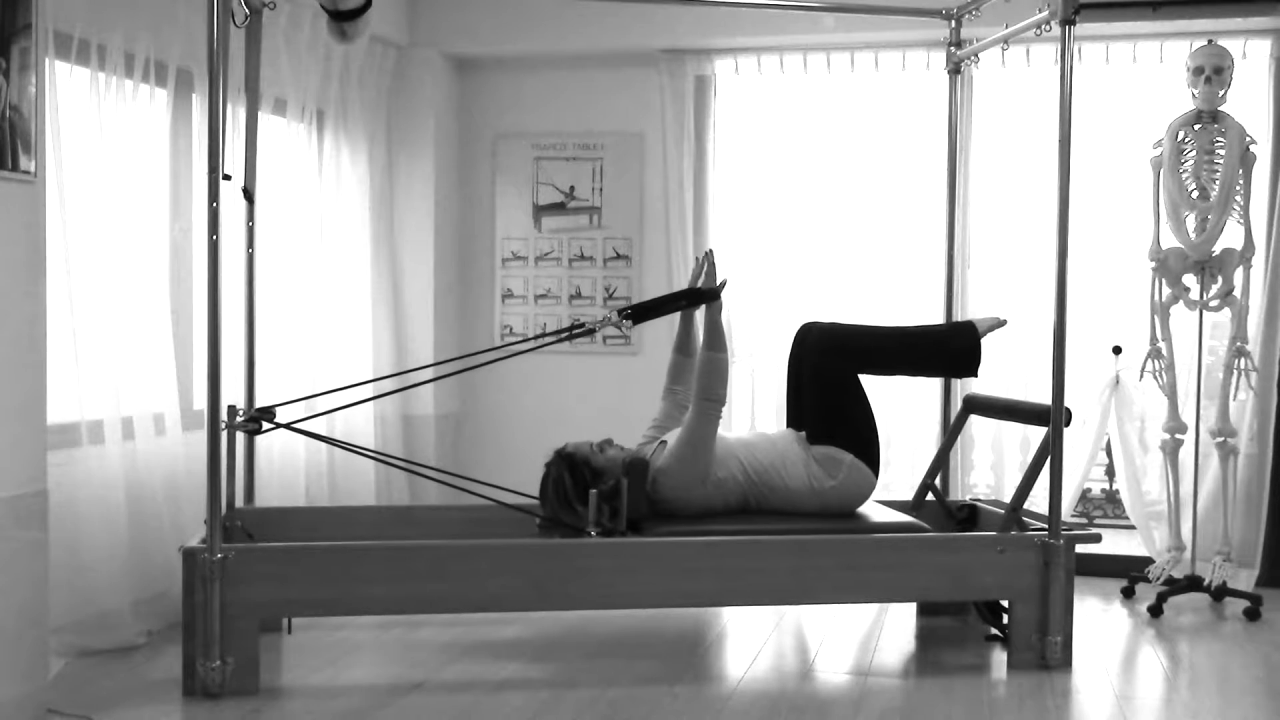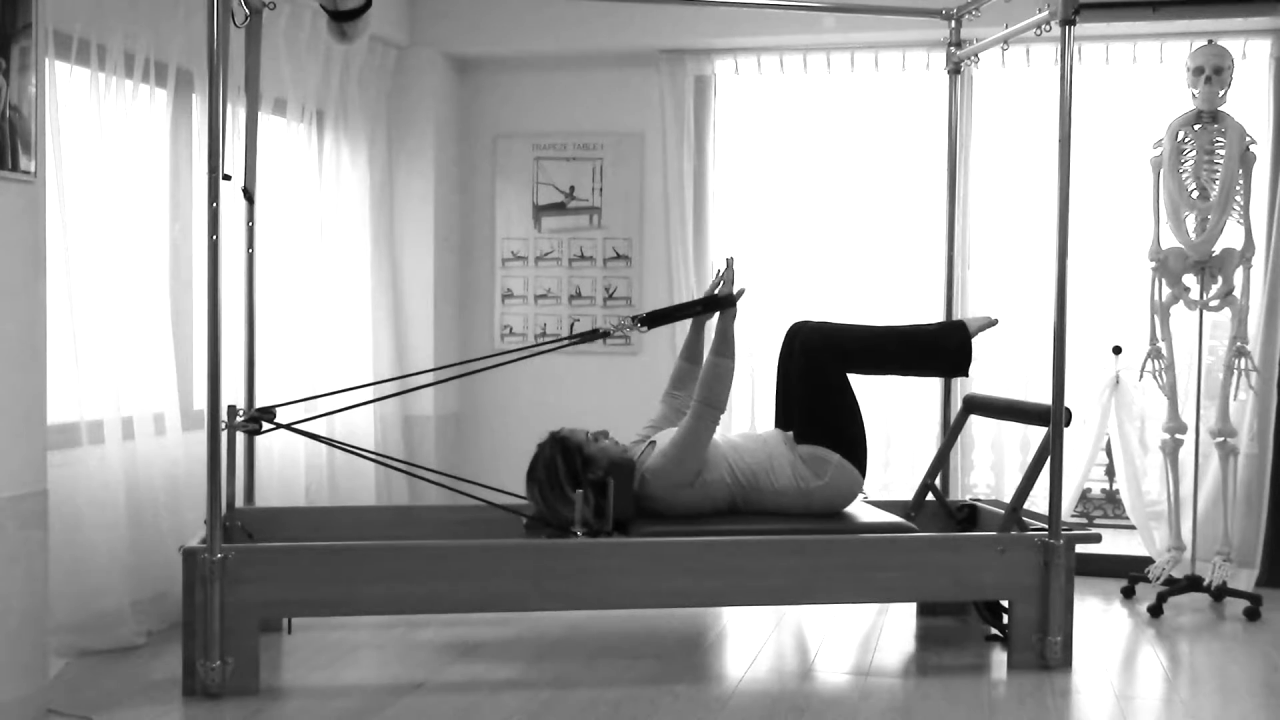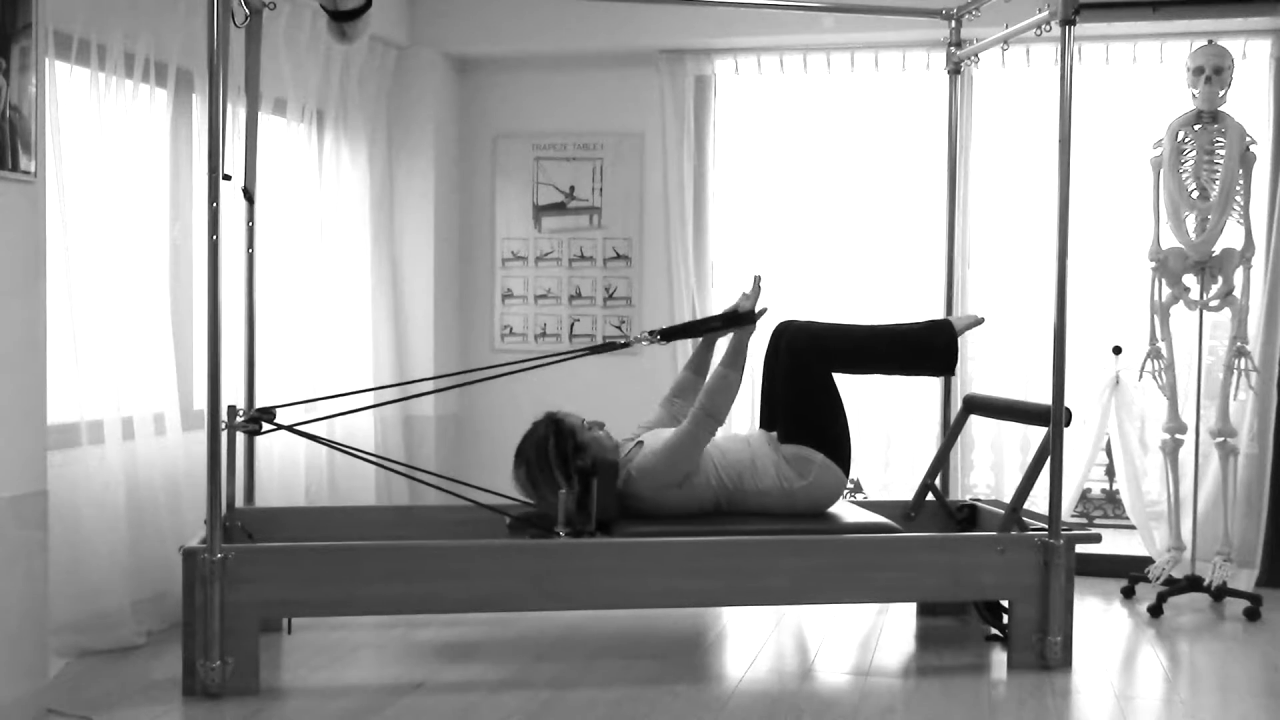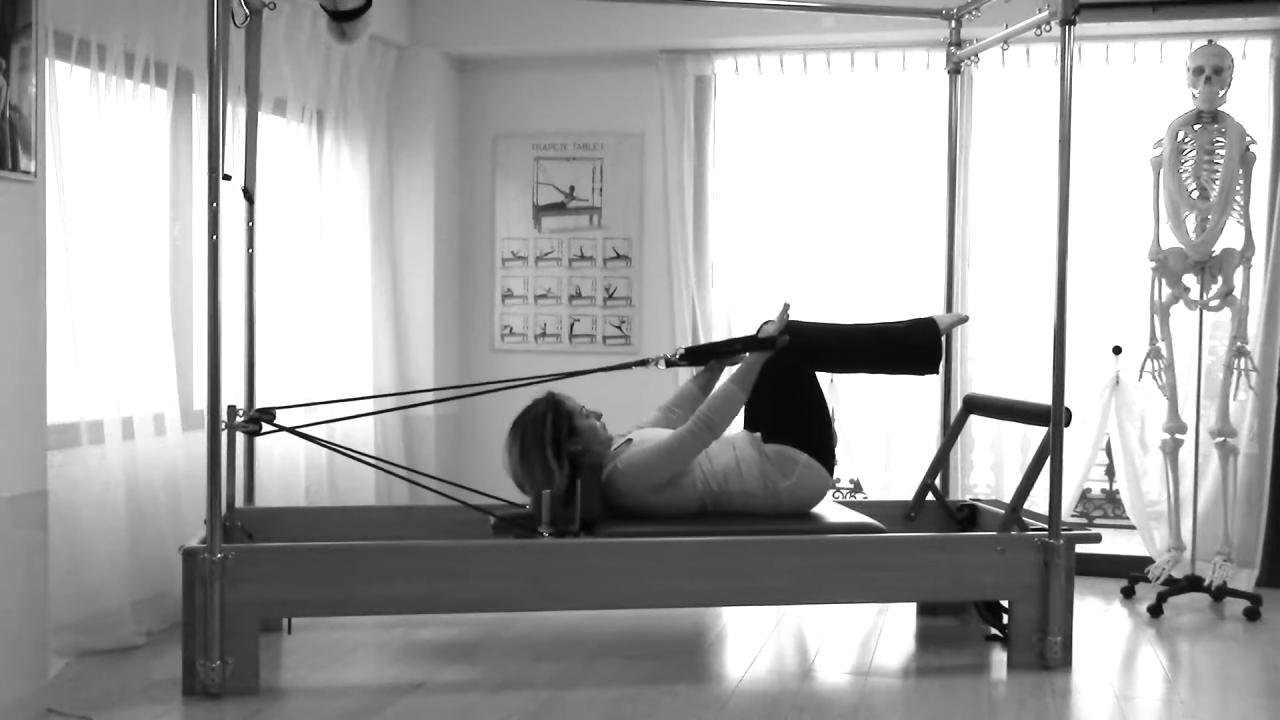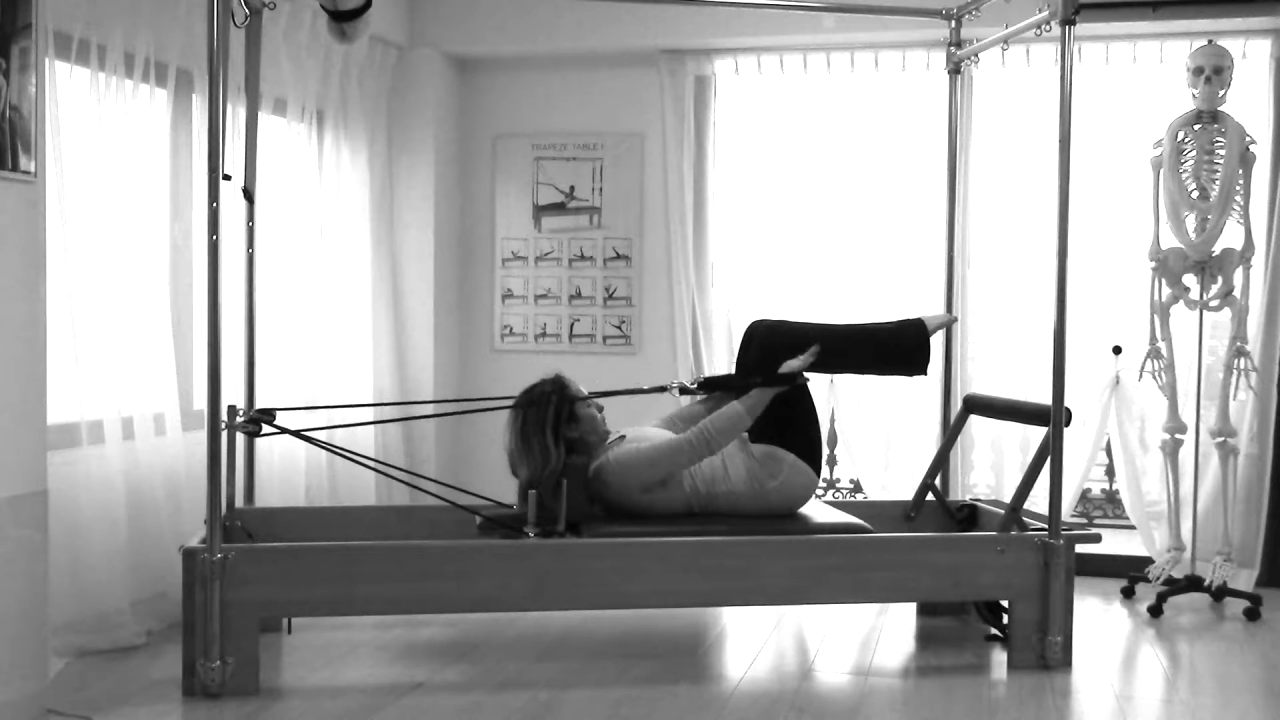
dt=0.2s
person 1, frame 1
left shoulder: (649, 457)
right shoulder: (670, 480)
left elbow: (677, 394)
right elbow: (707, 402)
left wrist: (687, 312)
right wrist: (712, 312)
left hip: (802, 459)
right hip: (837, 473)
left knee: (813, 338)
right knee: (825, 345)
left ankle: (959, 343)
right ankle: (963, 342)
person 1, frame 2
left shoulder: (638, 457)
right shoulder: (659, 478)
left elbow: (677, 399)
right elbow: (707, 407)
left wrist: (700, 321)
right wrist: (725, 321)
left hip: (791, 459)
right hip: (824, 472)
left knee: (803, 338)
right knee: (815, 343)
left ankle: (950, 341)
right ankle: (954, 340)
person 1, frame 3
left shoulder: (626, 456)
right shoulder: (645, 476)
left elbow: (676, 406)
right elbow: (708, 415)
left wrist: (711, 336)
right wrist: (741, 335)
left hip: (776, 459)
right hip: (809, 472)
left knee: (790, 338)
right knee: (800, 343)
left ankle: (937, 340)
right ankle: (941, 339)
person 1, frame 4
left shoulder: (611, 457)
right shoulder: (629, 473)
left elbow: (675, 413)
right elbow: (706, 426)
left wrist: (717, 363)
right wrist: (759, 355)
left hip: (764, 460)
right hip: (793, 473)
left knee: (781, 341)
right knee: (787, 347)
left ankle: (921, 340)
right ankle: (925, 338)
person 1, frame 5
left shoulder: (602, 456)
right shoulder: (617, 469)
left elbow: (670, 427)
right elbow: (703, 442)
left wrist: (722, 392)
right wrist: (775, 383)
left hip: (757, 464)
right hip: (782, 474)
left knee: (765, 338)
right knee: (772, 342)
left ankle: (908, 342)
right ankle: (912, 338)
